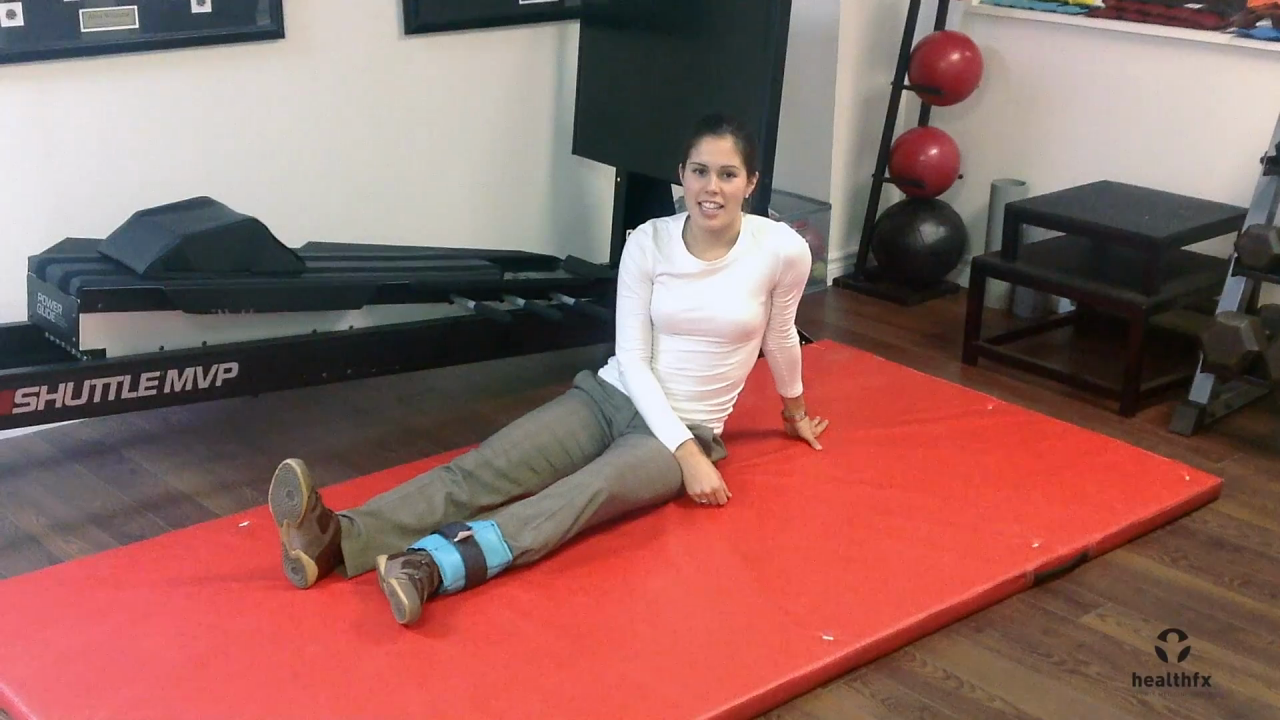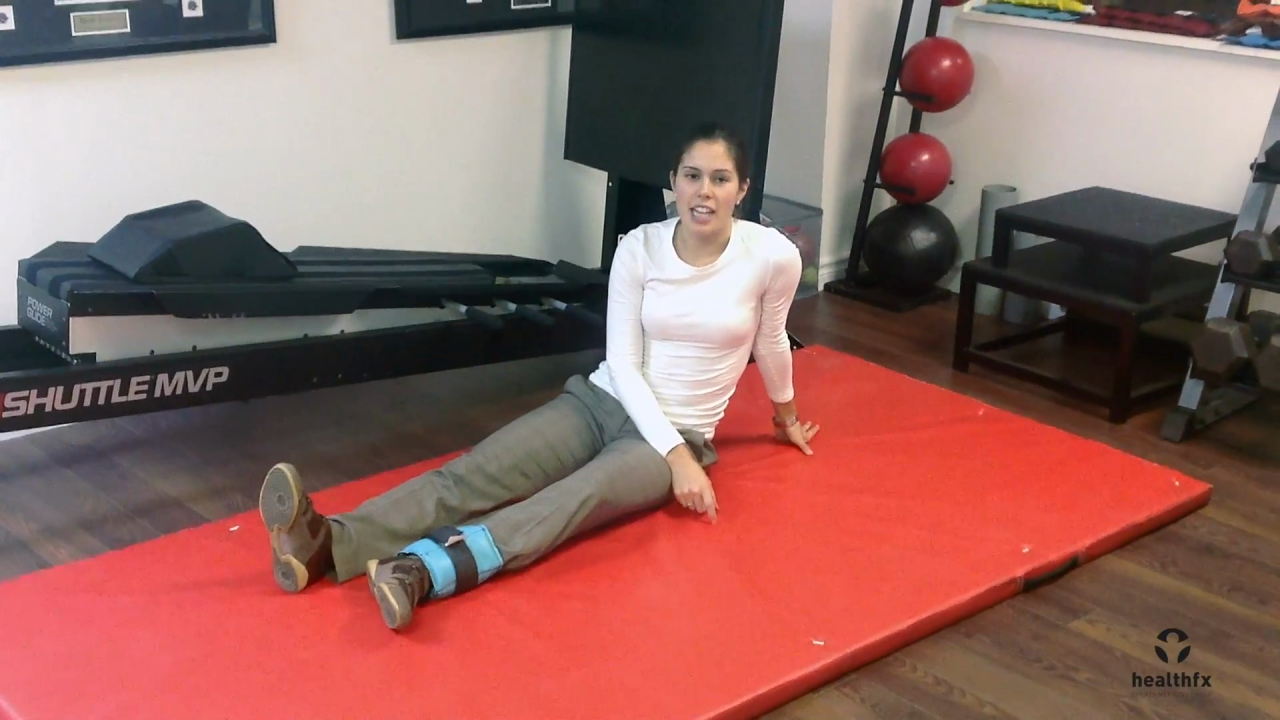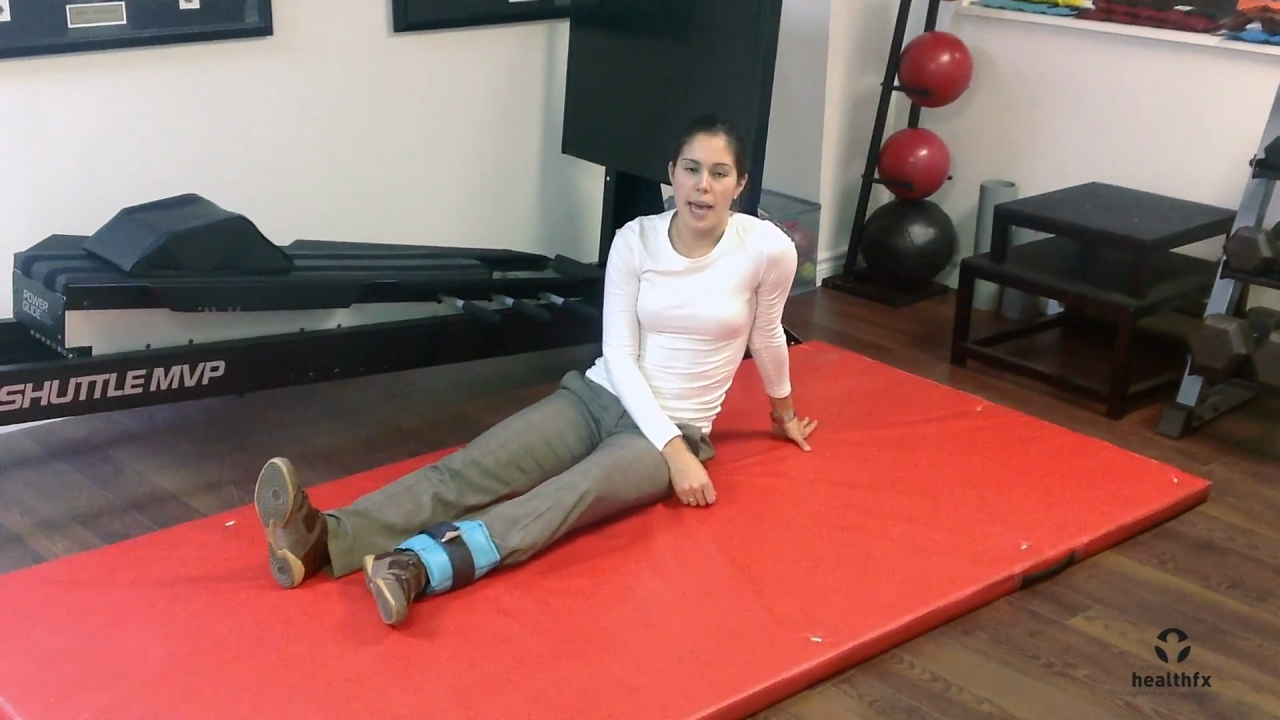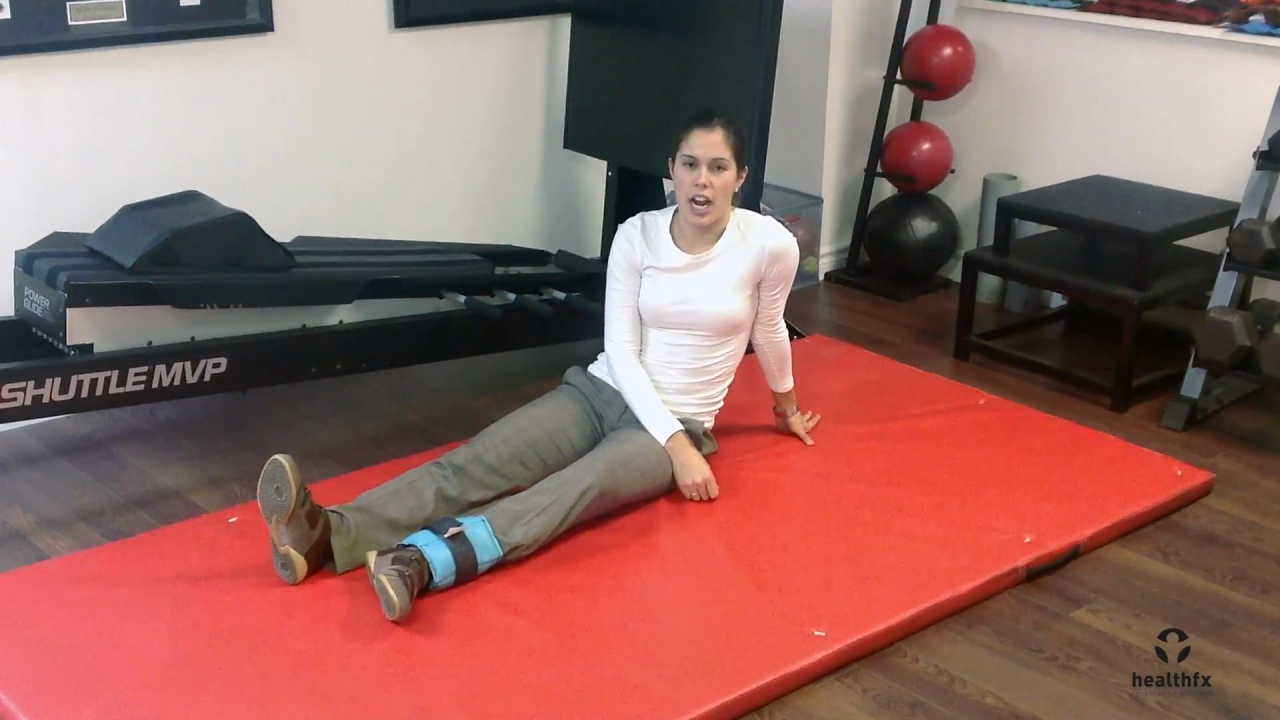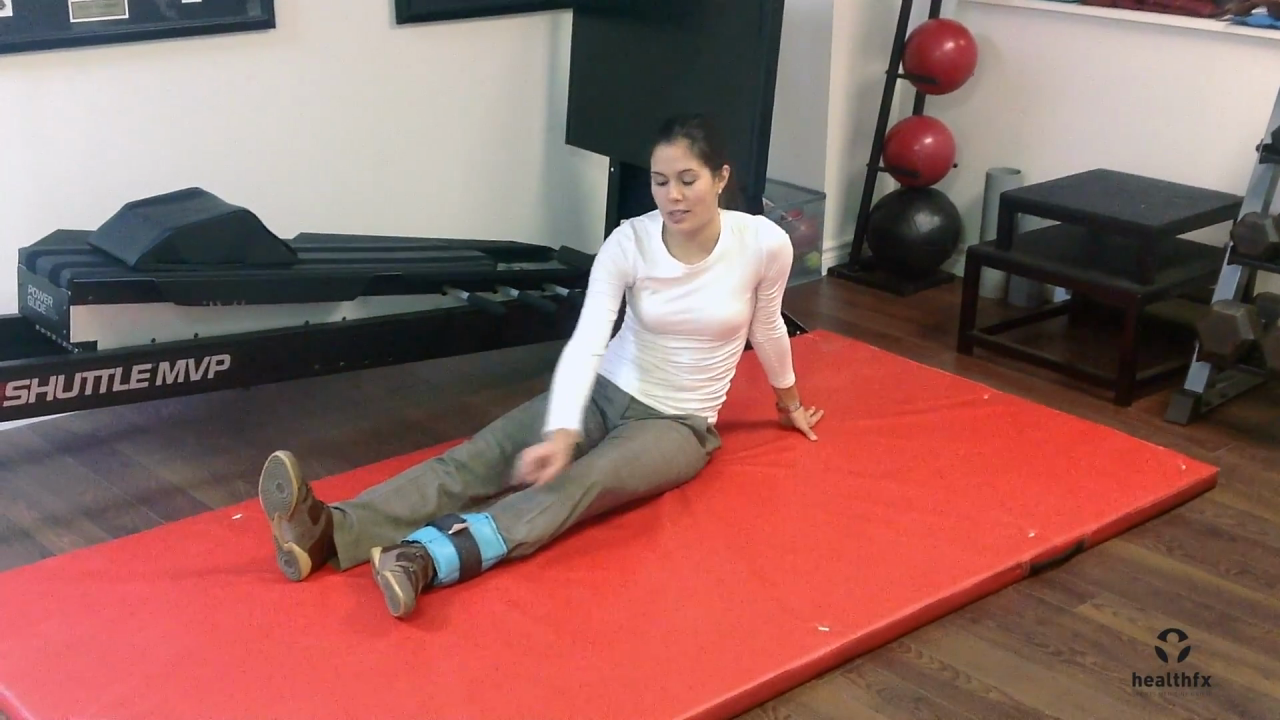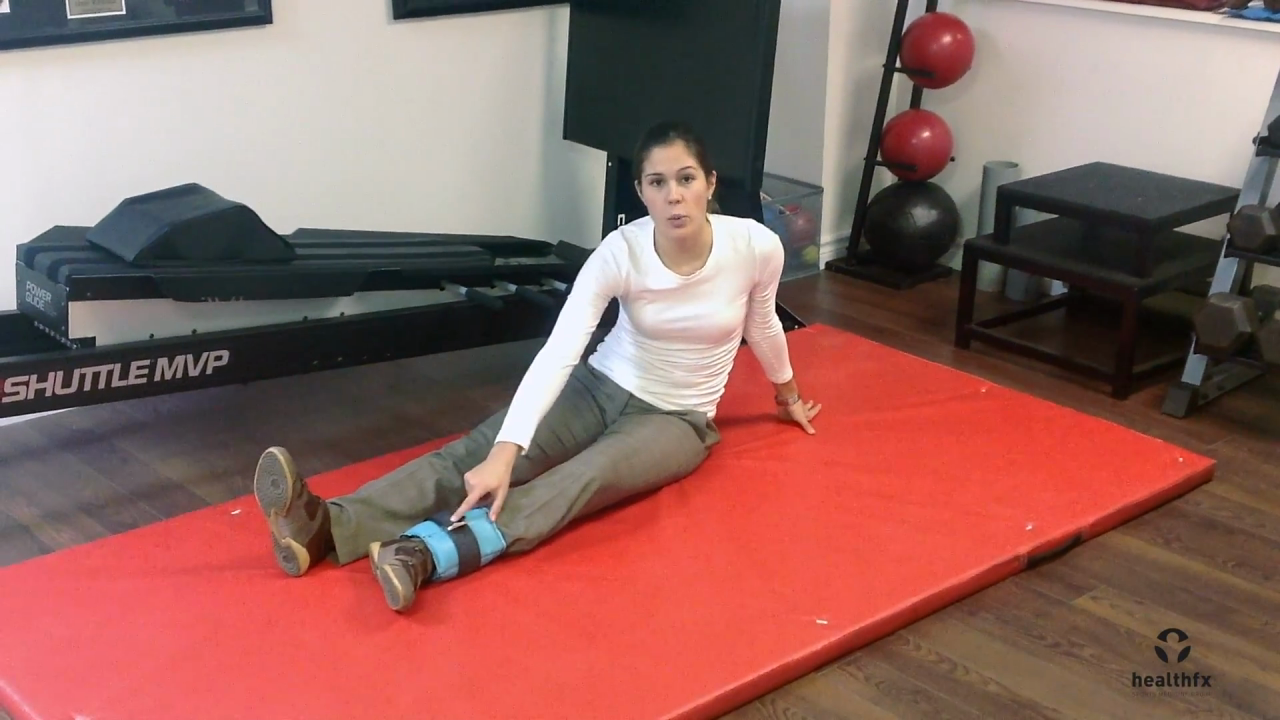
dt=0.7s
person 1, frame 1
left shoulder: (782, 250)
right shoulder: (649, 241)
left elbow: (780, 337)
right elbow: (632, 359)
left wrist: (794, 409)
right wrist: (688, 453)
left hip: (688, 428)
right hip: (610, 394)
left knee: (592, 489)
right knee: (482, 469)
left ankle: (432, 566)
right ankle: (337, 537)
person 1, frame 2
left shoulder: (773, 256)
right shoulder: (639, 246)
left elbow: (771, 342)
right elbow: (622, 364)
left wrist: (786, 416)
right wrist: (675, 456)
left hip: (680, 433)
right hip: (601, 400)
left knee: (584, 494)
right knee: (473, 472)
left ankle: (422, 569)
right ankle: (327, 541)
person 1, frame 3
left shoulder: (768, 248)
right shoulder: (635, 238)
left elbow: (767, 336)
right elbow: (619, 355)
left wrist: (784, 411)
right wrist: (671, 448)
left hip: (677, 427)
right hip: (598, 394)
left knee: (580, 490)
right knee: (469, 469)
left ankle: (418, 565)
right ankle: (322, 537)
person 1, frame 4
left shoulder: (769, 244)
right shoulder: (637, 234)
left elbow: (769, 332)
right elbow: (621, 351)
left wrist: (786, 406)
right wrist: (674, 445)
left hip: (680, 422)
right hip: (599, 390)
left knee: (585, 484)
right knee: (475, 462)
left ankle: (422, 562)
right ankle: (325, 532)
person 1, frame 5
left shoulder: (764, 244)
right shoulder: (628, 242)
left elbow: (767, 329)
right elbow: (585, 344)
left wrist: (788, 401)
right wrist: (561, 431)
left hip: (678, 424)
right hip: (606, 393)
left knee: (592, 480)
right knee: (478, 460)
left ankle: (427, 558)
right ankle: (327, 530)
person 1, frame 6
left shoulder: (757, 247)
right shoulder: (619, 253)
left elbow: (762, 325)
right elbow: (557, 354)
left wrist: (787, 395)
right wrist: (503, 453)
left hip: (675, 421)
right hip: (601, 387)
left knee: (593, 473)
right knee: (473, 453)
left ankle: (427, 552)
right ankle: (325, 524)
